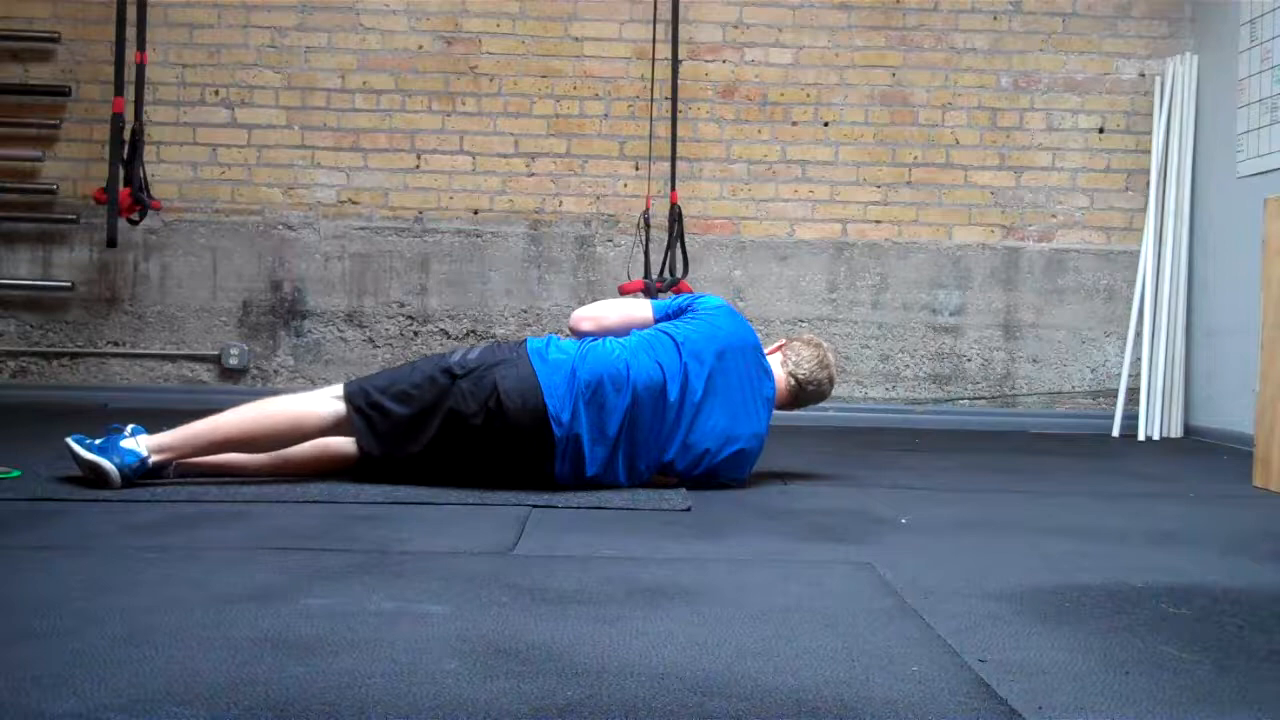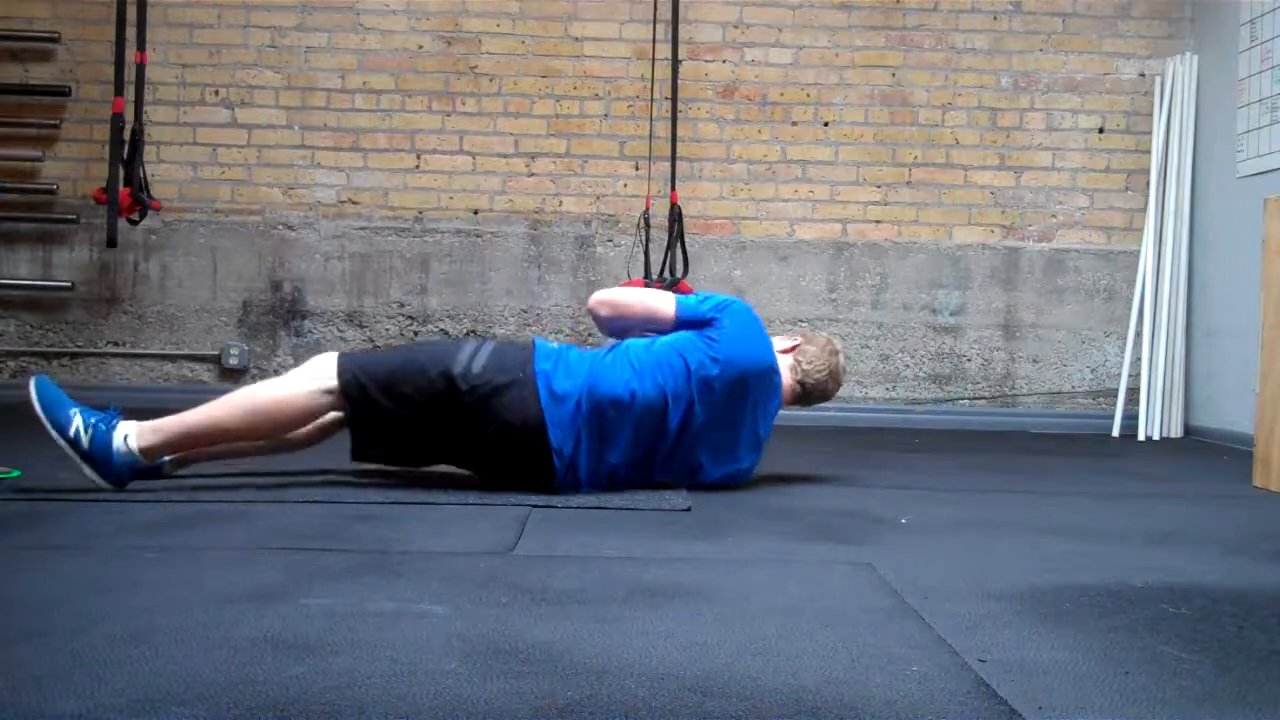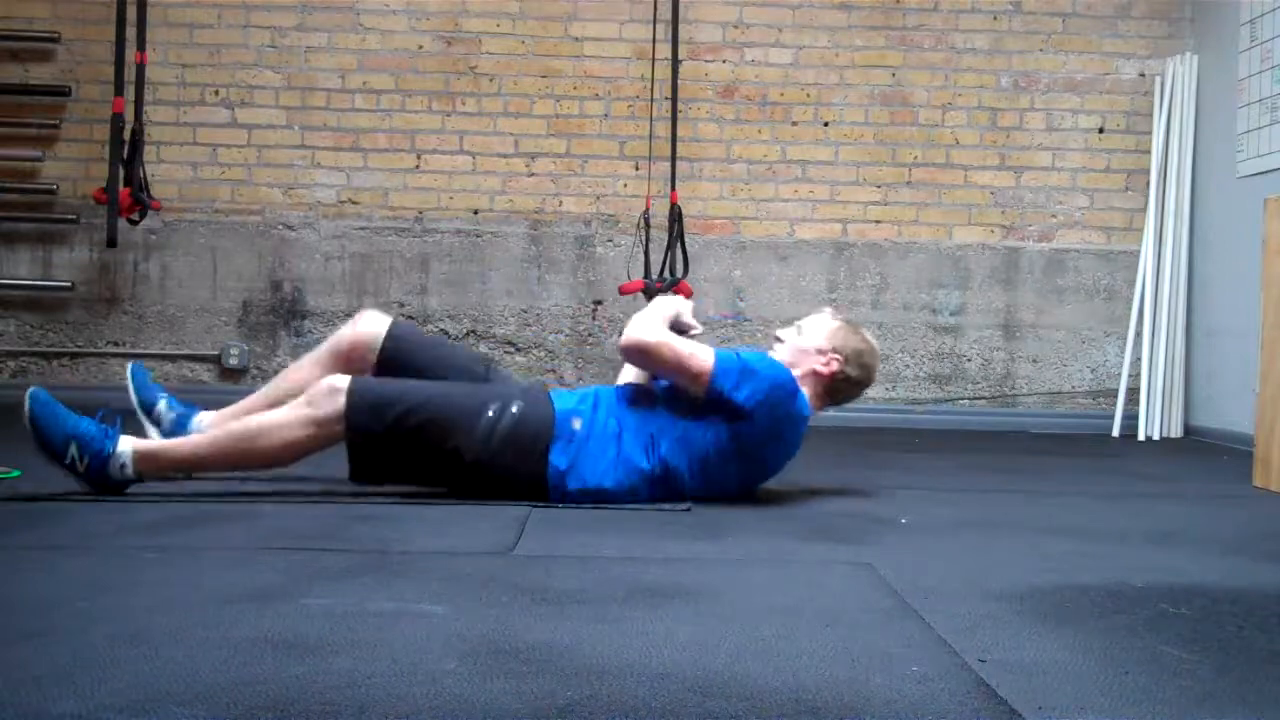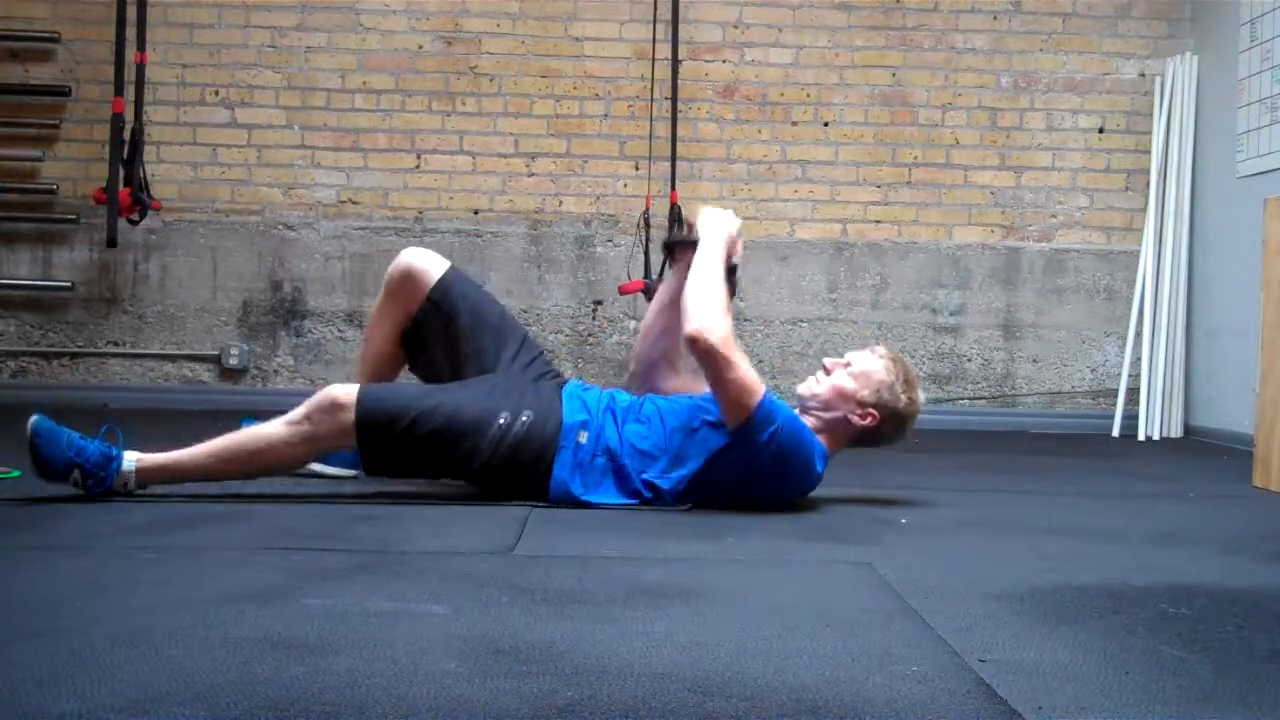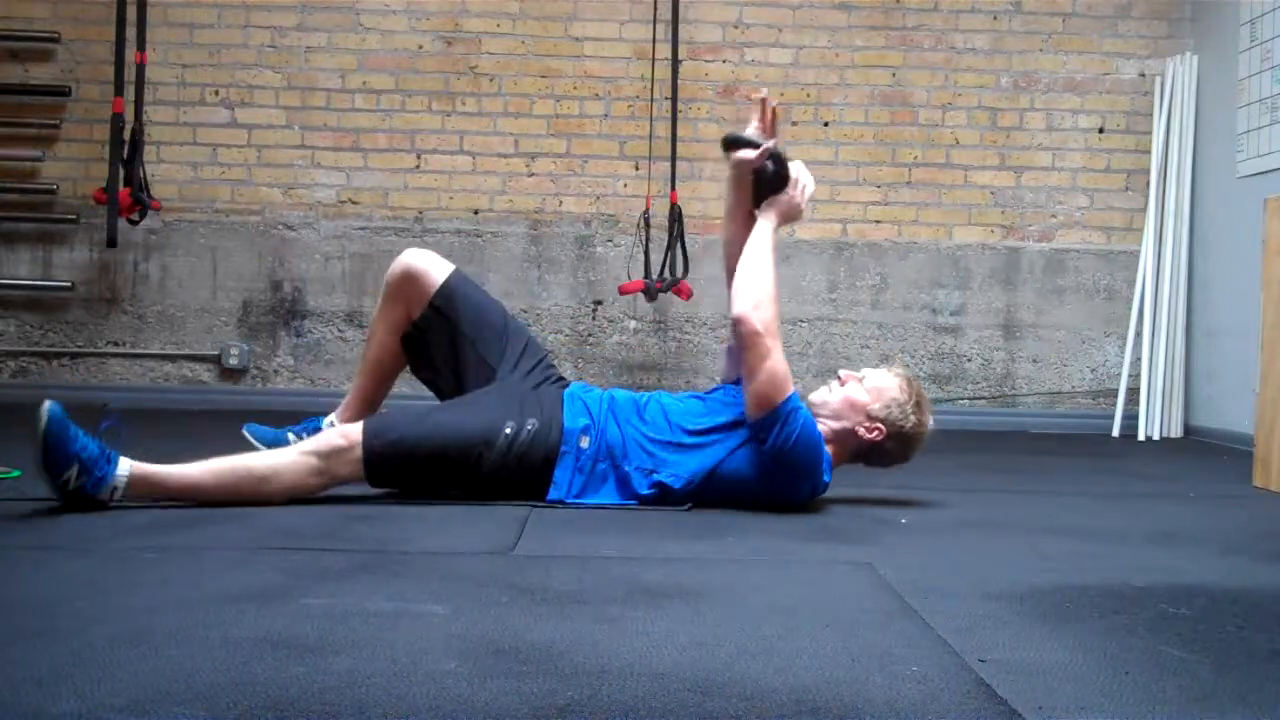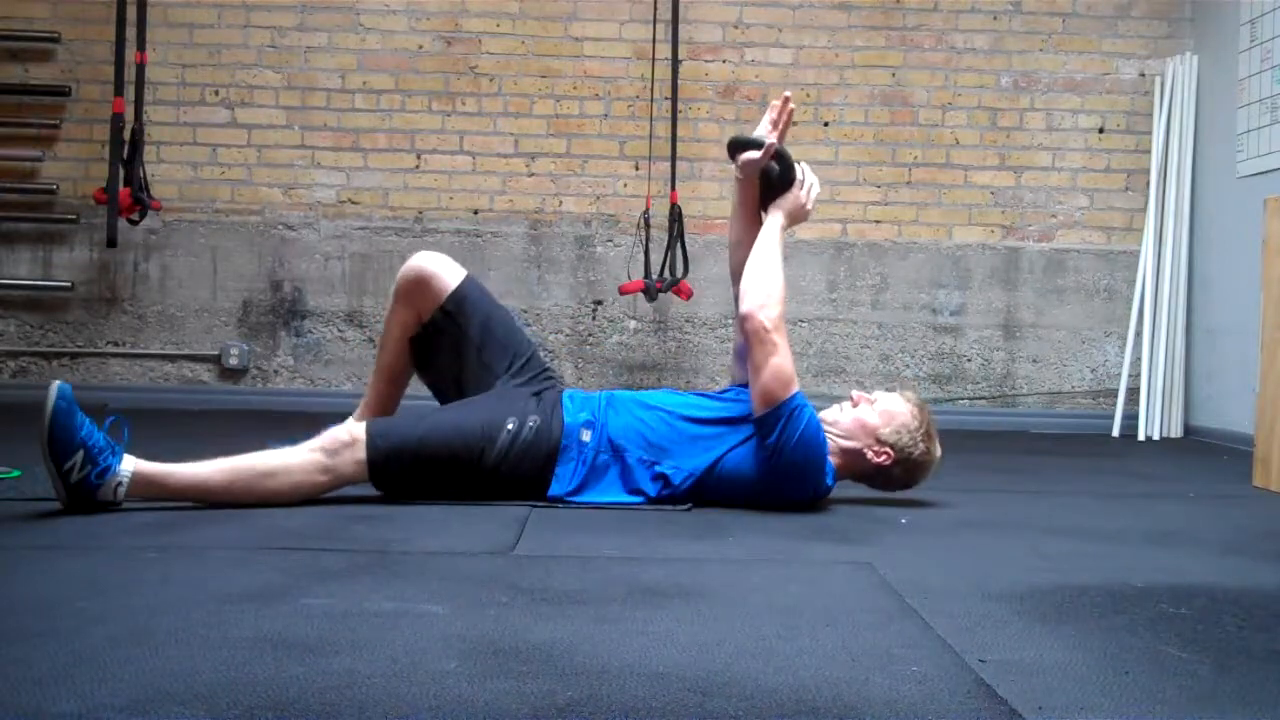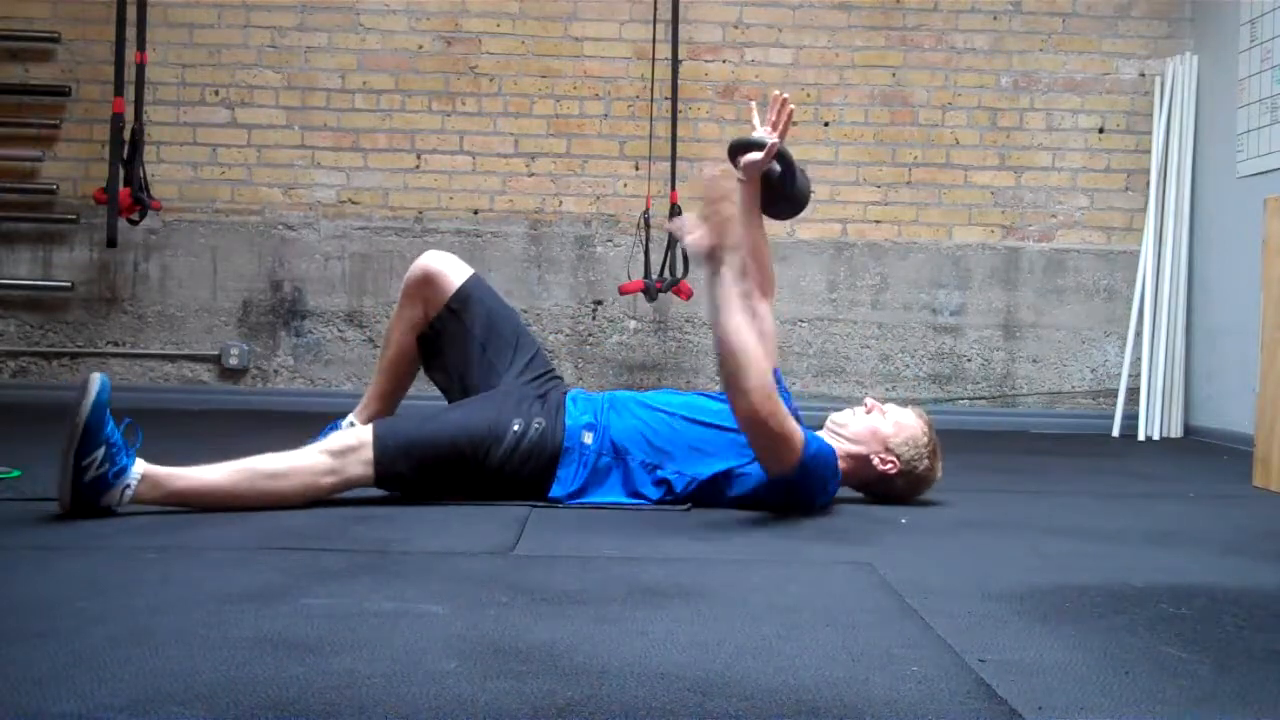
dt=0.5s
person 1, frame 1
left shoulder: (722, 318)
right shoulder: (743, 447)
left elbow: (585, 320)
right elbow: (655, 464)
left hip: (527, 380)
right hip: (546, 459)
left knee: (334, 410)
right knee: (348, 448)
left ankle: (146, 453)
right ankle: (162, 459)
person 1, frame 2
left shoulder: (739, 325)
right shoulder: (740, 448)
left elbow: (606, 303)
right elbow: (655, 457)
left hip: (534, 392)
right hip: (554, 460)
left knee: (330, 376)
right knee: (344, 403)
left ankle: (129, 440)
right ankle: (158, 451)
person 1, frame 3
left shoulder: (774, 393)
right shoulder: (763, 426)
left elbow: (638, 343)
left wrist: (659, 312)
right wrist: (660, 351)
left hip: (549, 452)
right hip: (552, 421)
left knee: (331, 403)
right knee: (363, 333)
left ankle: (125, 460)
right ankle: (198, 424)
person 1, frame 4
left shoulder: (790, 455)
right shoulder: (771, 423)
left elbow: (705, 341)
right elbow: (649, 367)
left wrist: (715, 243)
right wrist: (685, 264)
left hip: (550, 449)
right hip: (553, 397)
left knee: (331, 405)
right knee: (412, 269)
left ankle: (125, 470)
right ankle: (351, 438)
person 1, frame 5
left shoulder: (796, 460)
right shoulder: (778, 417)
left elbow: (750, 323)
right elbow: (746, 317)
left wrist: (775, 220)
right wrist: (741, 185)
left hip: (553, 454)
right hip: (555, 400)
left knee: (332, 460)
right knee: (414, 271)
left ankle: (115, 477)
right ankle: (340, 422)
person 1, frame 6
left shoulder: (801, 462)
right shoulder: (780, 423)
left elbow: (760, 323)
right elbow: (748, 303)
left wrist: (779, 221)
right wrist: (750, 184)
left hip: (553, 455)
right hip: (551, 407)
left knee: (335, 453)
right knee: (425, 274)
left ankle: (118, 475)
right ankle: (368, 428)
person 1, frame 7
left shoulder: (806, 472)
right shoulder: (789, 431)
left elbow: (752, 400)
right elbow: (755, 308)
left wrist: (723, 261)
right wrist: (750, 189)
left hip: (554, 455)
right hip: (553, 403)
left knee: (342, 464)
right knee: (432, 273)
left ankle: (126, 480)
right ankle: (364, 422)
